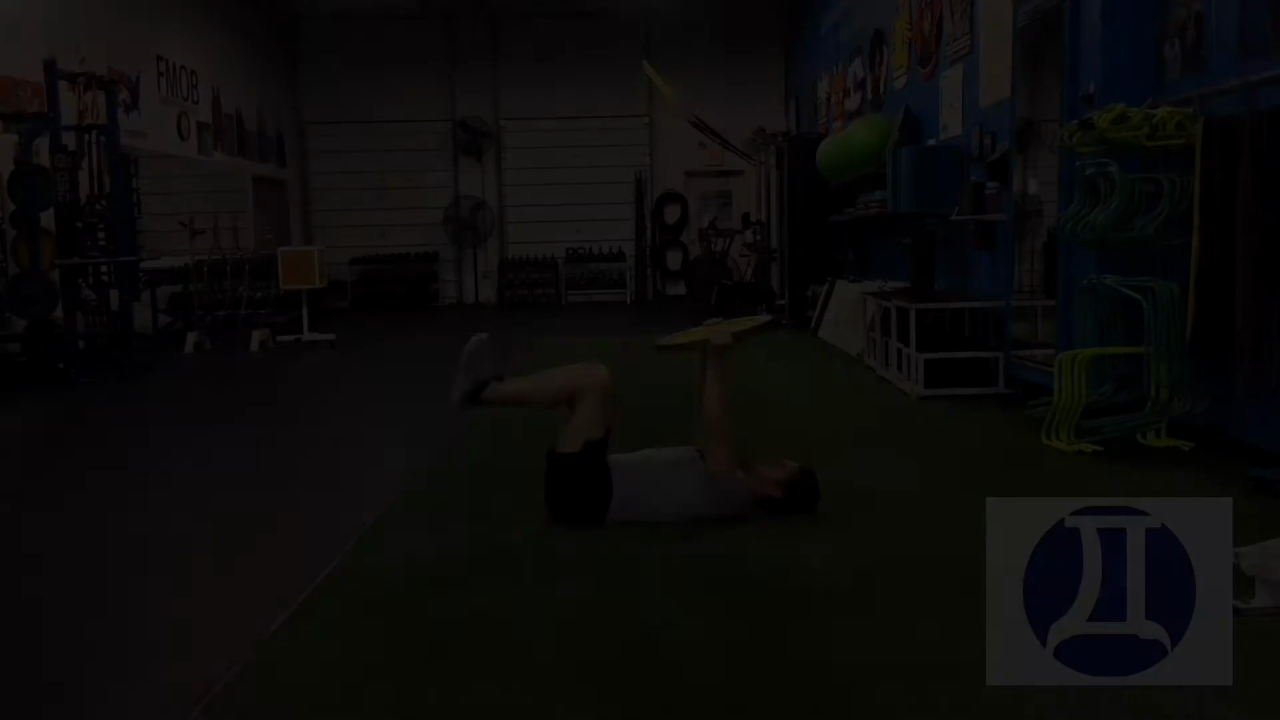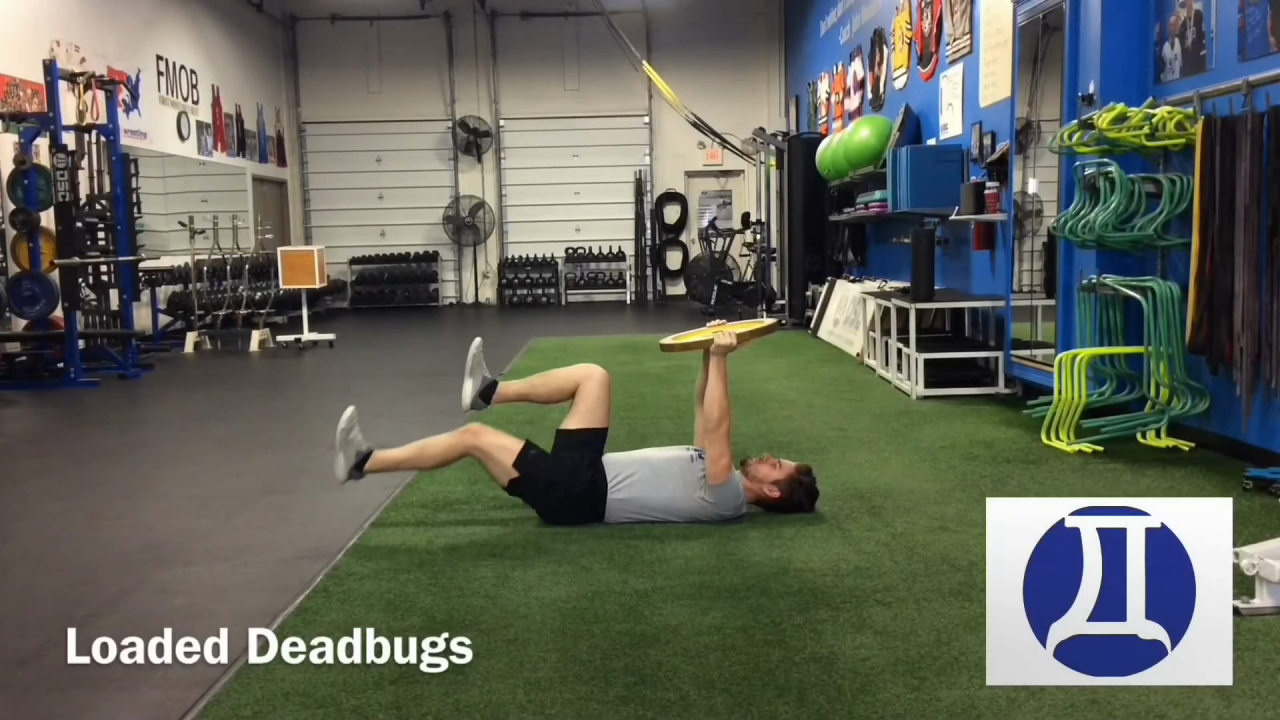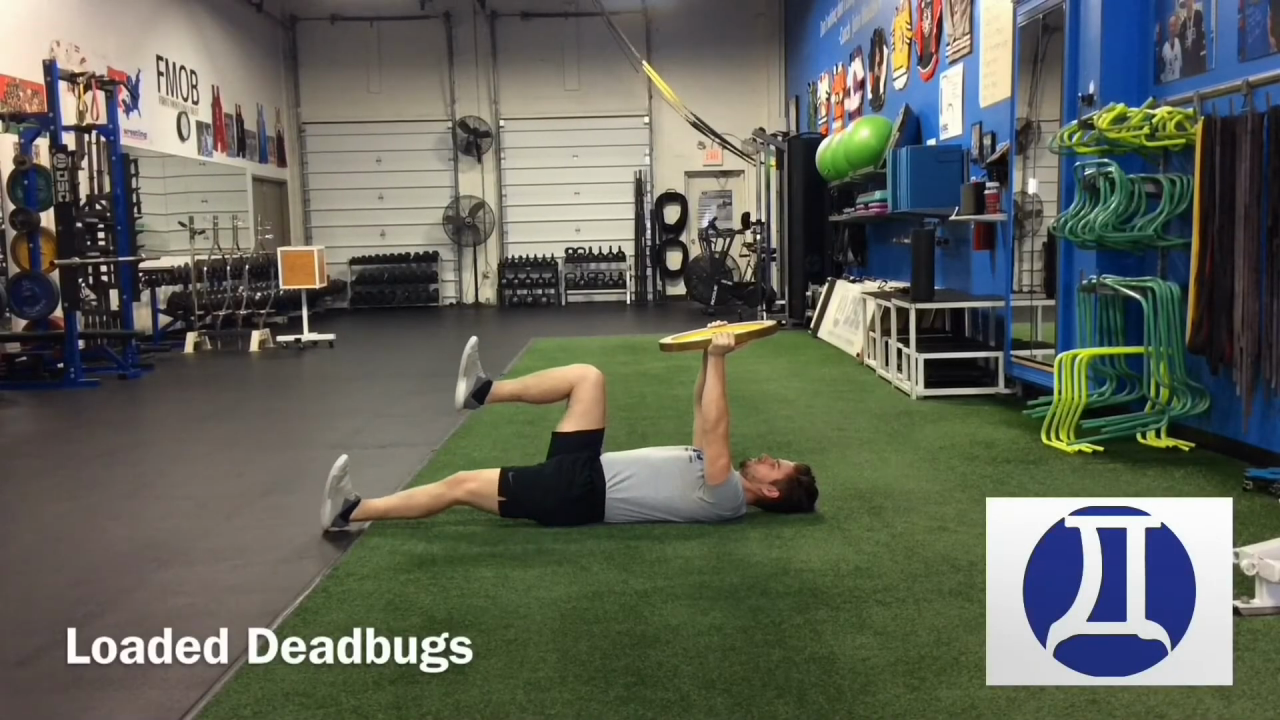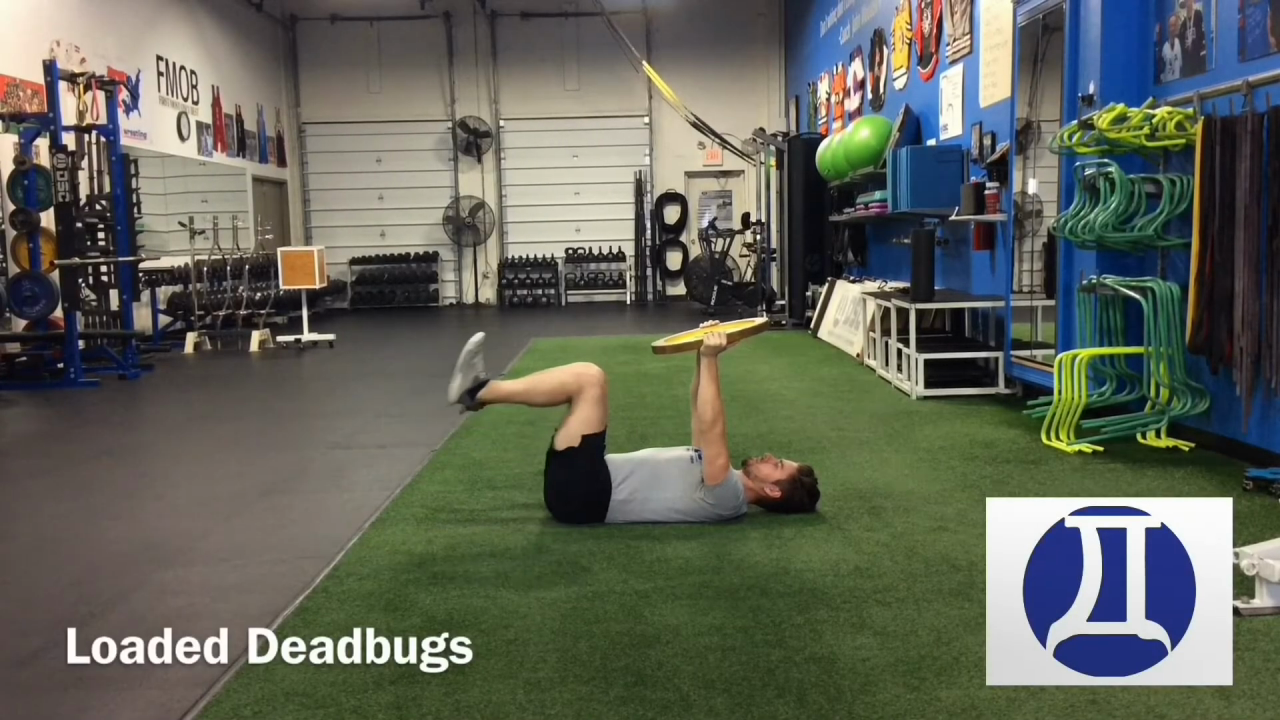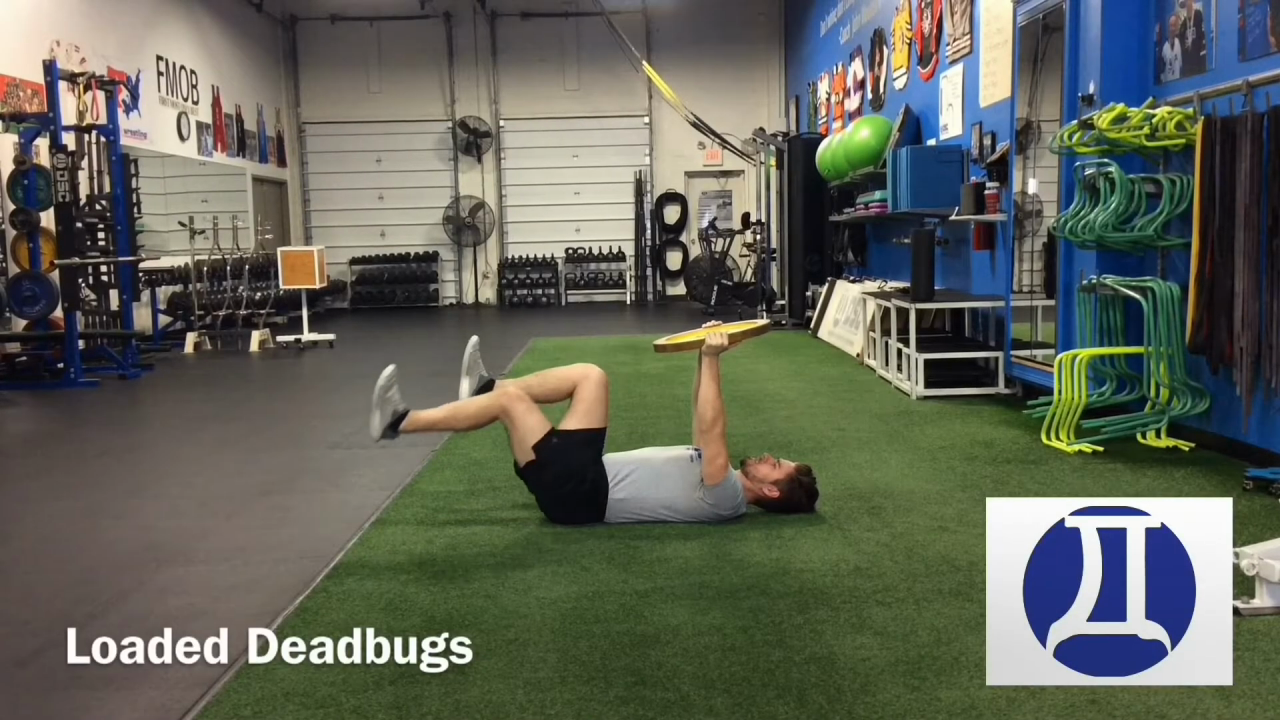
dt=1s
person 1, frame 1
left shoulder: (730, 495)
right shoulder: (728, 478)
left elbow: (716, 430)
right elbow: (713, 430)
left wrist: (714, 360)
right wrist: (709, 357)
left hip: (584, 494)
right hip: (599, 482)
left knee: (593, 381)
right knee: (594, 379)
left ankle: (481, 392)
right ankle: (493, 387)
person 1, frame 2
left shoulder: (726, 496)
right shoulder: (722, 477)
left elbow: (717, 430)
right elbow: (704, 414)
left wrist: (719, 359)
right wrist: (708, 357)
left hip: (579, 494)
right hip: (586, 471)
left knee: (474, 436)
right knee: (592, 375)
left ankle: (365, 462)
right ankle: (490, 391)
person 1, frame 3
left shoulder: (726, 496)
right shoulder: (724, 480)
left elbow: (714, 430)
right elbow: (703, 413)
left wrist: (717, 360)
right wrist: (710, 359)
left hip: (579, 496)
right hip: (584, 472)
left knee: (463, 485)
right knee: (587, 376)
left ankle: (351, 512)
right ankle: (484, 391)
person 1, frame 4
left shoulder: (726, 497)
right shoulder: (727, 479)
left elbow: (710, 431)
right elbow: (705, 429)
left wrist: (709, 361)
right wrist: (705, 359)
left hip: (582, 495)
right hip: (593, 481)
left knee: (588, 382)
right knee: (588, 373)
left ankle: (478, 390)
right ankle: (485, 391)
person 1, frame 5
left shoulder: (726, 498)
right shoulder: (725, 480)
left elbow: (711, 431)
right elbow: (705, 424)
left wrist: (711, 360)
right wrist: (706, 358)
left hip: (579, 494)
right hip: (589, 472)
left knee: (510, 401)
right knee: (590, 375)
left ankle: (399, 421)
right ankle: (486, 388)
